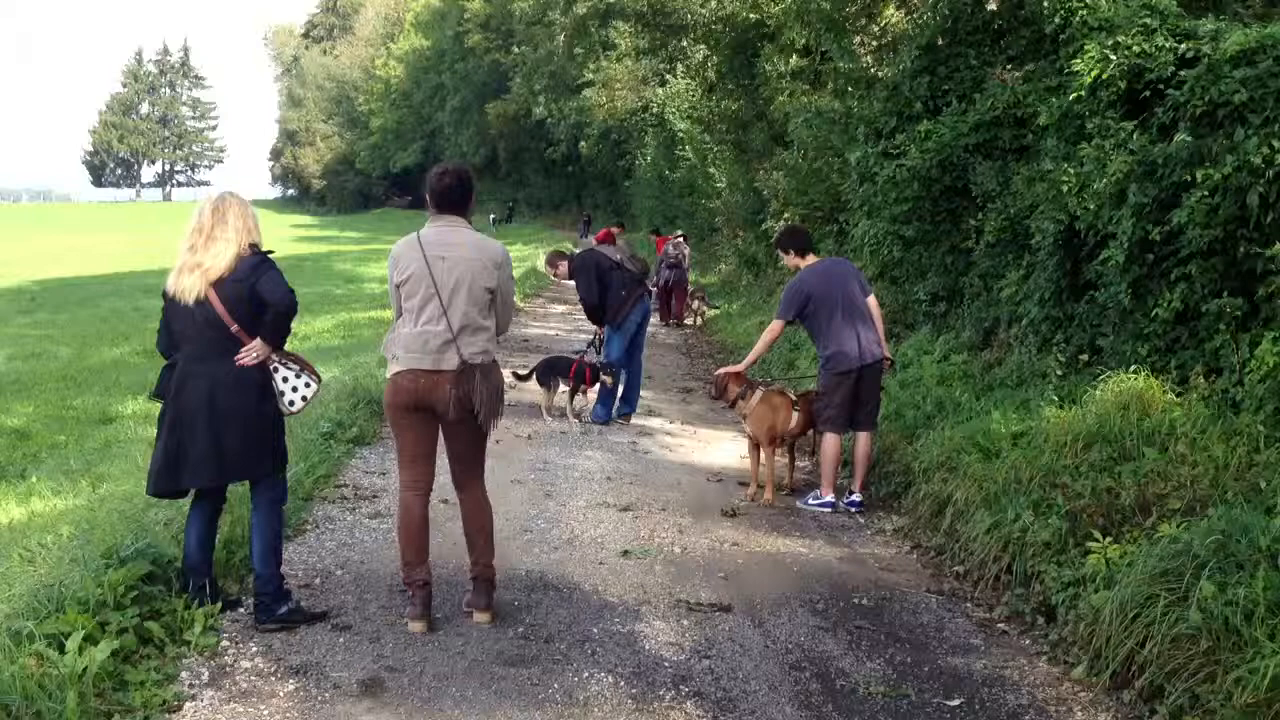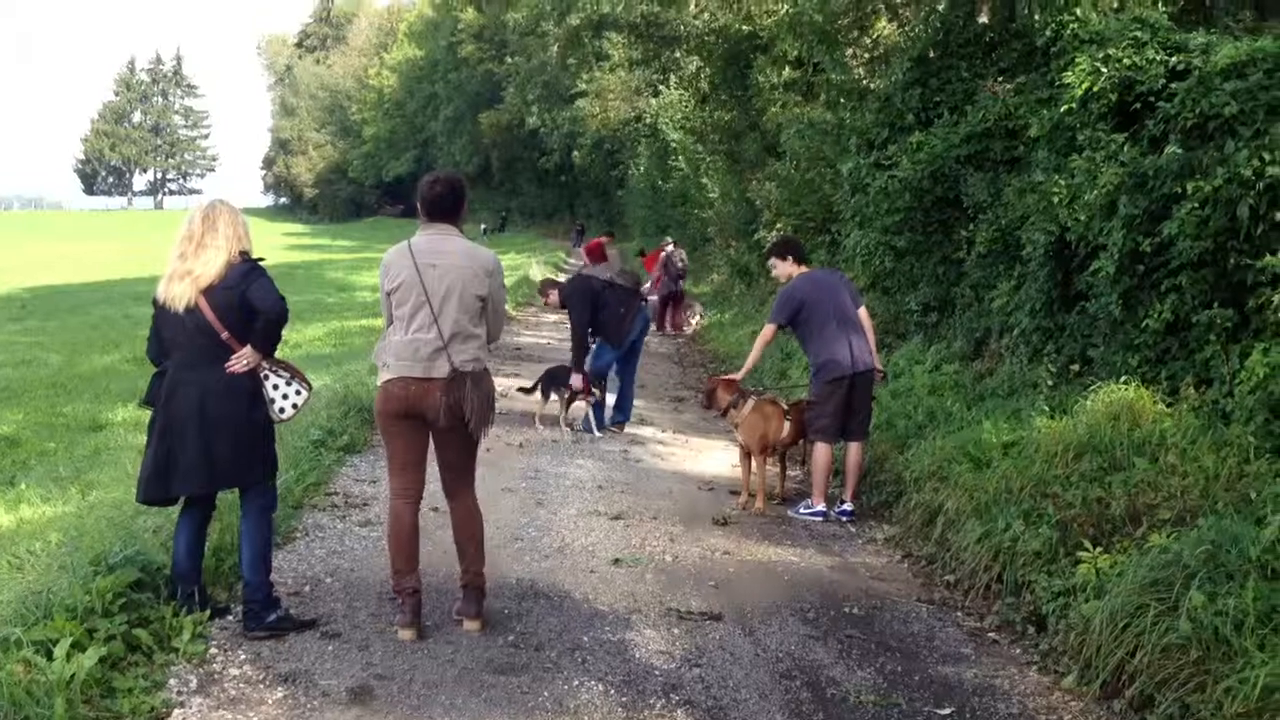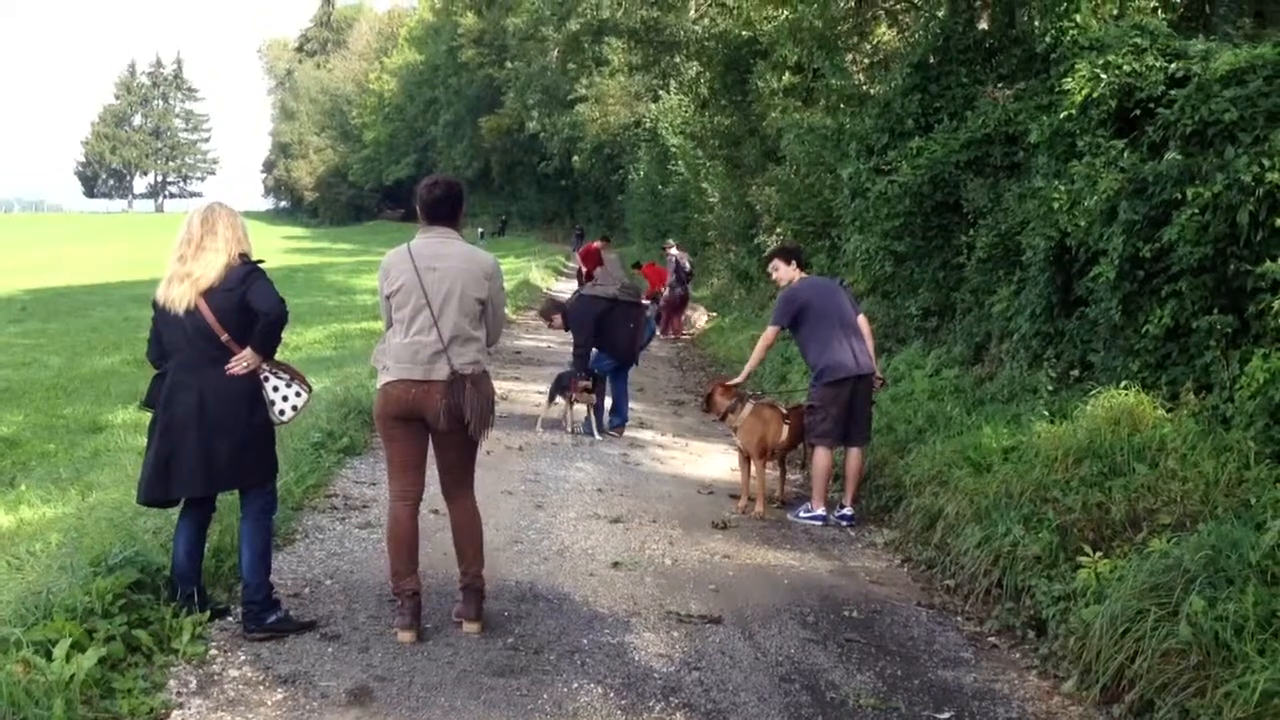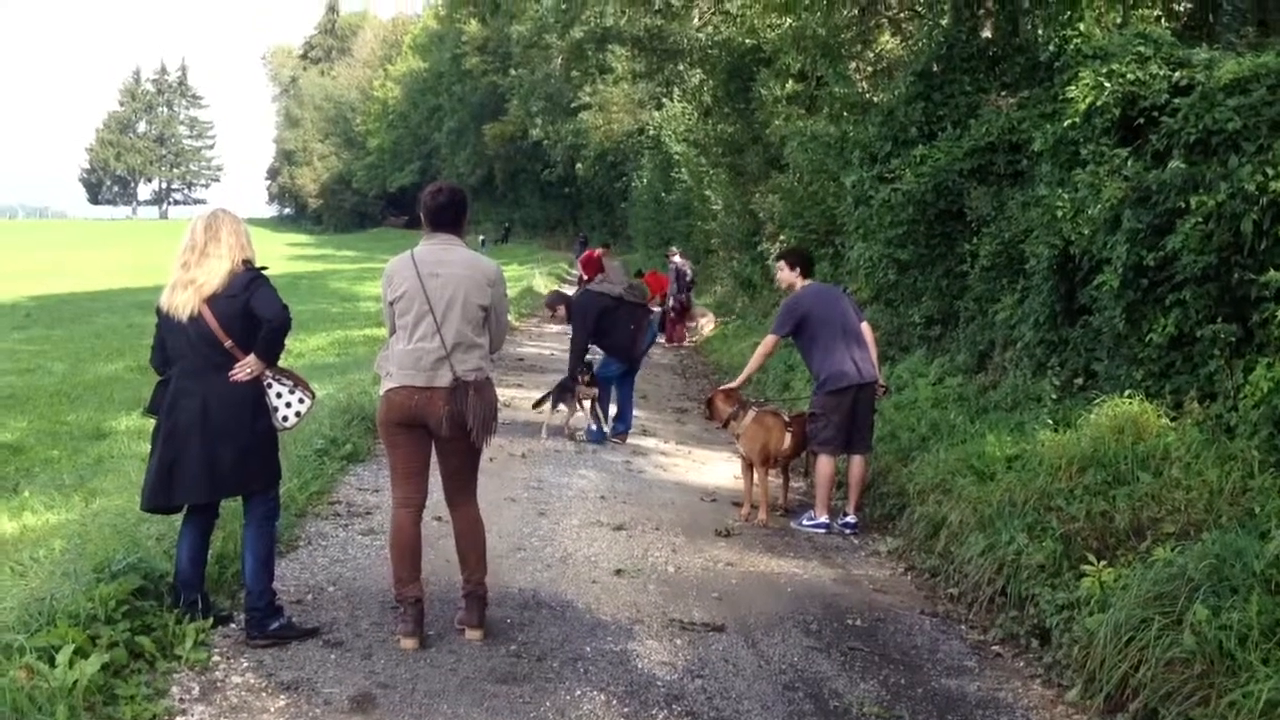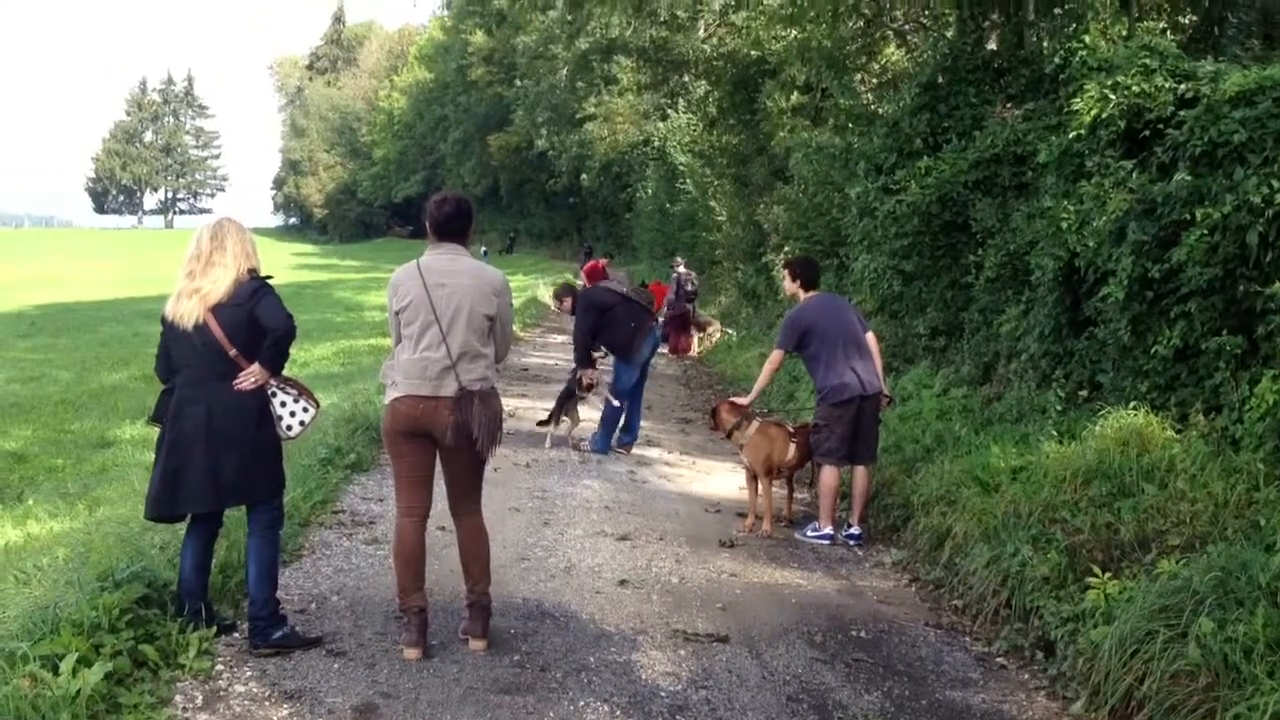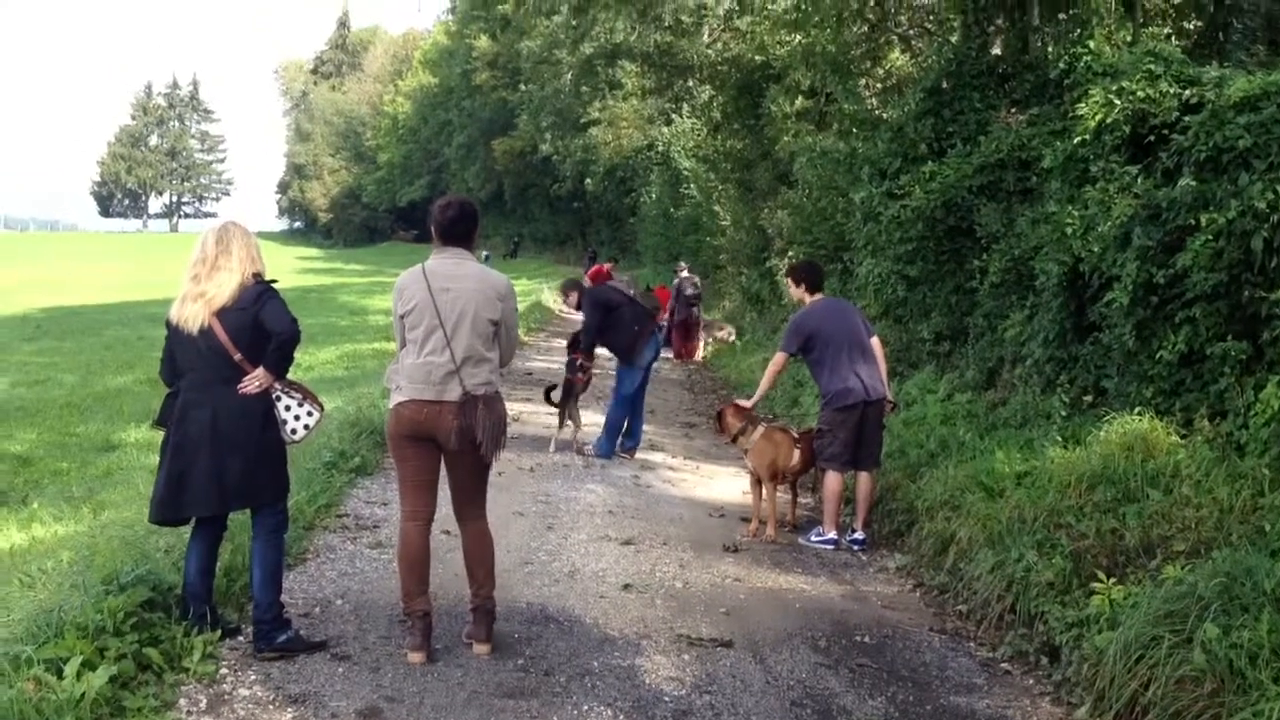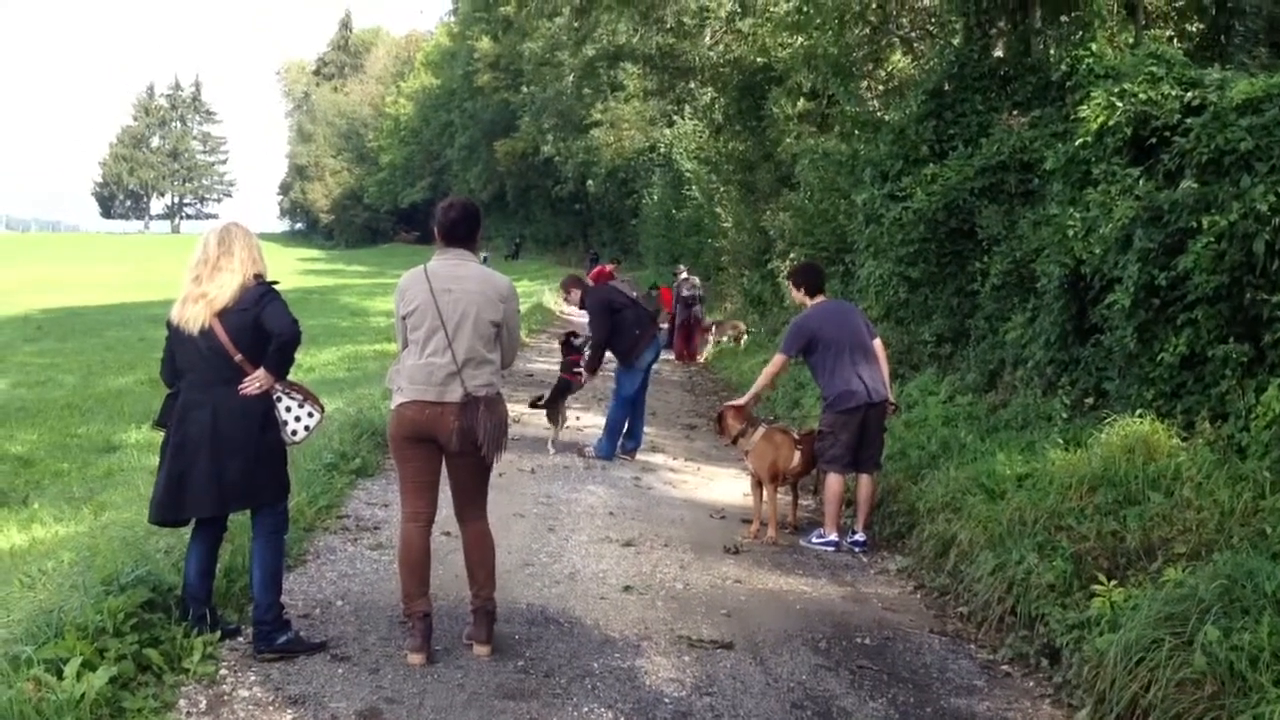
dt=0.3s
person 1, frame 1
left shoulder: (403, 250)
right shoulder: (492, 253)
left elbow: (398, 314)
right elbow: (503, 322)
left hip: (410, 374)
right hip: (469, 376)
left knee: (414, 485)
right knee: (471, 484)
left ankle: (418, 596)
right ankle: (482, 589)
person 1, frame 2
left shoulder: (394, 258)
right shoulder: (484, 261)
left elbow: (389, 322)
right elbow: (494, 330)
left hip: (400, 382)
right hip: (460, 385)
left knee: (403, 493)
right knee: (461, 491)
left ankle: (407, 604)
right ankle: (472, 596)
person 1, frame 3
left shoulder: (393, 261)
right shoulder: (483, 264)
left elbow: (388, 325)
right elbow: (493, 333)
left hip: (399, 385)
right hip: (460, 387)
left knee: (403, 495)
right knee: (460, 493)
left ankle: (406, 606)
right ankle: (471, 599)
person 1, frame 4
left shoulder: (397, 268)
right shoulder: (486, 271)
left elbow: (392, 331)
right elbow: (496, 340)
left hip: (402, 391)
right hip: (463, 394)
left knee: (406, 502)
right knee: (464, 500)
left ankle: (409, 613)
right ankle: (474, 606)
person 1, frame 5
left shoulder: (403, 277)
right shoulder: (492, 281)
left elbow: (396, 341)
right elbow: (502, 349)
left hip: (408, 401)
right hip: (468, 403)
left knee: (410, 512)
right knee: (468, 510)
left ankle: (413, 622)
right ankle: (477, 616)
person 1, frame 6
left shoulder: (408, 282)
right shoulder: (497, 285)
left elbow: (401, 345)
right elbow: (506, 354)
left hip: (412, 405)
right hip: (472, 408)
left knee: (415, 516)
right knee: (473, 515)
left ankle: (418, 627)
right ankle: (482, 620)
person 1, frame 7
left shoulder: (410, 283)
right shoulder: (499, 287)
left elbow: (403, 346)
right elbow: (508, 355)
left hip: (413, 406)
right hip: (472, 410)
left knee: (415, 517)
right knee: (473, 515)
left ankle: (418, 627)
right ankle: (482, 621)
person 2, frame 1
left shoulder: (179, 277)
right shoulder: (252, 265)
left elbow: (166, 345)
right elbow: (283, 301)
right wrist: (269, 342)
left hip: (193, 400)
right hip: (243, 399)
left knee: (207, 494)
right knee: (267, 495)
left ankle: (198, 592)
right ankle: (271, 602)
person 2, frame 2
left shoulder: (170, 285)
right shoulder: (243, 273)
left elbow: (156, 352)
right elbow: (275, 309)
right wrist: (259, 349)
left hip: (183, 406)
right hip: (233, 406)
left knee: (196, 501)
right knee: (257, 503)
left ankle: (187, 599)
right ankle: (259, 611)
person 2, frame 3
left shoulder: (169, 287)
right shoulder: (242, 275)
left elbow: (156, 355)
right elbow: (274, 311)
right wrist: (259, 352)
left hip: (183, 408)
right hip: (234, 407)
left knee: (196, 502)
right knee: (257, 504)
left ankle: (187, 600)
right ankle: (259, 611)
person 2, frame 4
left shoulder: (173, 294)
right shoulder: (246, 281)
left elbow: (160, 361)
right elbow: (277, 317)
right wrist: (262, 358)
left hip: (187, 415)
right hip: (237, 414)
left knee: (199, 508)
right knee: (260, 510)
left ankle: (189, 606)
right ankle: (262, 618)
person 2, frame 5
left shoulder: (178, 303)
right shoulder: (250, 291)
left elbow: (164, 370)
right elbow: (282, 327)
right wrist: (267, 367)
left hip: (191, 424)
right hip: (241, 423)
left knee: (203, 518)
right knee: (264, 520)
left ankle: (192, 615)
right ankle: (265, 628)
person 2, frame 6
left shoulder: (183, 306)
right shoulder: (255, 295)
left elbow: (169, 373)
right elbow: (287, 331)
right wrist: (271, 371)
left hip: (196, 428)
right hip: (246, 427)
left knee: (207, 521)
right knee: (268, 524)
left ankle: (197, 618)
right ankle: (270, 631)
person 2, frame 7
left shoulder: (184, 307)
right shoulder: (256, 296)
left elbow: (170, 374)
right elbow: (287, 332)
right wrist: (271, 372)
left hip: (196, 428)
right hip: (246, 428)
left knee: (208, 522)
right knee: (268, 524)
left ankle: (197, 619)
right ankle: (269, 632)
person 3, frame 1
left shoulder: (799, 285)
right shoulder: (845, 266)
left elbow: (773, 331)
right elbow: (874, 306)
left wrist: (743, 365)
right wrist: (883, 348)
left hip: (839, 361)
right hip: (871, 356)
left knee: (831, 428)
right knee: (864, 427)
left ankle: (826, 495)
right ankle: (855, 494)
person 3, frame 2
left shoulder: (791, 292)
right shoulder: (836, 278)
left elbow: (766, 337)
right elbow: (864, 317)
left wrist: (742, 373)
right wrist: (876, 359)
left hip: (831, 370)
right hip: (863, 365)
left knee: (822, 437)
right knee: (855, 437)
left ankle: (817, 504)
right ankle: (848, 503)
person 3, frame 3
left shoulder: (791, 294)
right shoulder: (834, 285)
left elbow: (767, 340)
right elbow: (863, 324)
left wrist: (742, 376)
right wrist: (874, 367)
left hip: (833, 373)
right hip: (862, 370)
left knee: (823, 441)
right knee: (855, 442)
left ankle: (817, 508)
right ankle: (847, 508)
person 3, frame 4
left shoulder: (795, 302)
right shoulder: (838, 293)
left elbow: (766, 348)
right elbow: (867, 332)
left wrist: (739, 381)
right wrist: (877, 375)
left hip: (835, 381)
right hip: (865, 378)
left knee: (826, 449)
right knee: (858, 449)
left ankle: (820, 516)
right ankle: (850, 516)
person 3, frame 5
left shoulder: (798, 316)
right shoulder: (842, 303)
left elbow: (774, 363)
right elbow: (871, 342)
left wrist: (749, 398)
right wrist: (882, 385)
left hip: (838, 393)
right hip: (869, 389)
left knee: (830, 460)
right knee: (862, 461)
left ankle: (824, 527)
right ankle: (854, 527)
person 3, frame 6
left shoulder: (803, 320)
right shoulder: (848, 307)
left elbow: (776, 366)
right elbow: (876, 347)
left wrist: (753, 400)
right wrist: (886, 390)
left hip: (842, 398)
right hip: (873, 395)
left knee: (833, 465)
right knee: (865, 466)
left ankle: (828, 532)
right ankle: (858, 532)
person 3, frame 7
left shoulder: (804, 323)
right shoulder: (851, 309)
left elbow: (775, 367)
right elbow: (879, 349)
left wrist: (746, 399)
right wrist: (888, 393)
left hip: (844, 400)
right hip: (875, 397)
left knee: (835, 467)
right knee: (866, 469)
left ankle: (829, 534)
right ankle: (859, 534)
